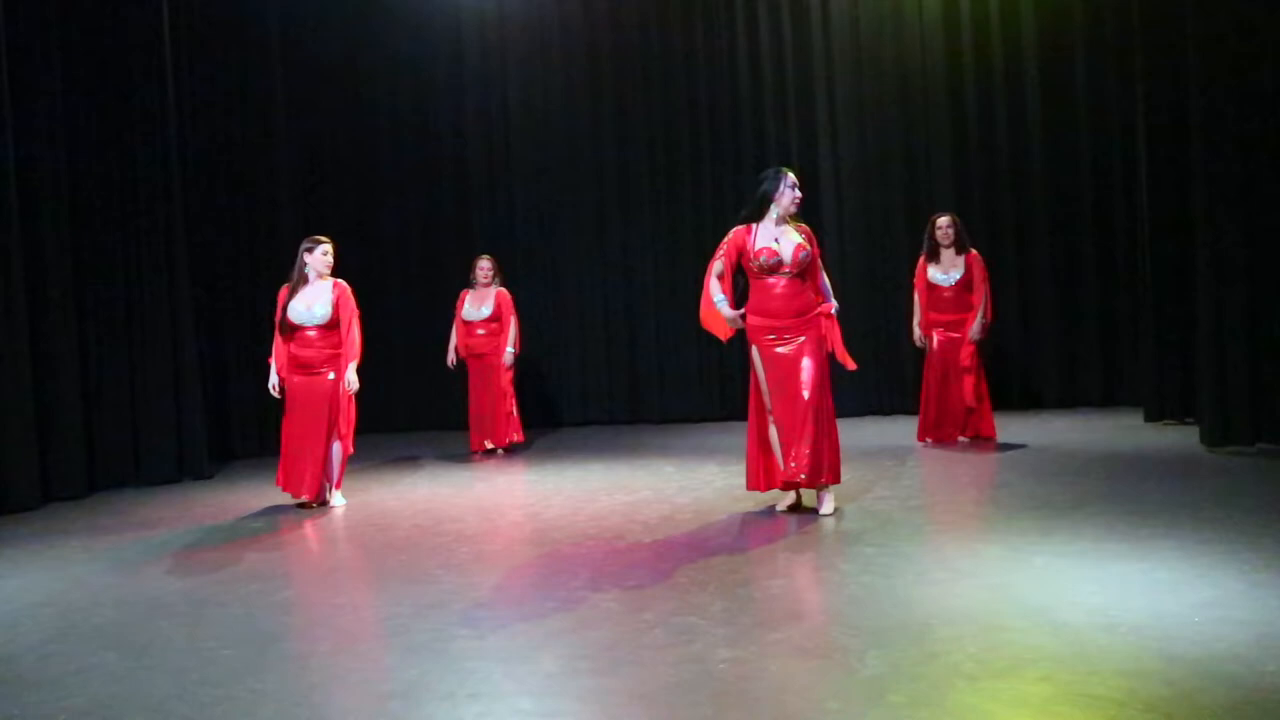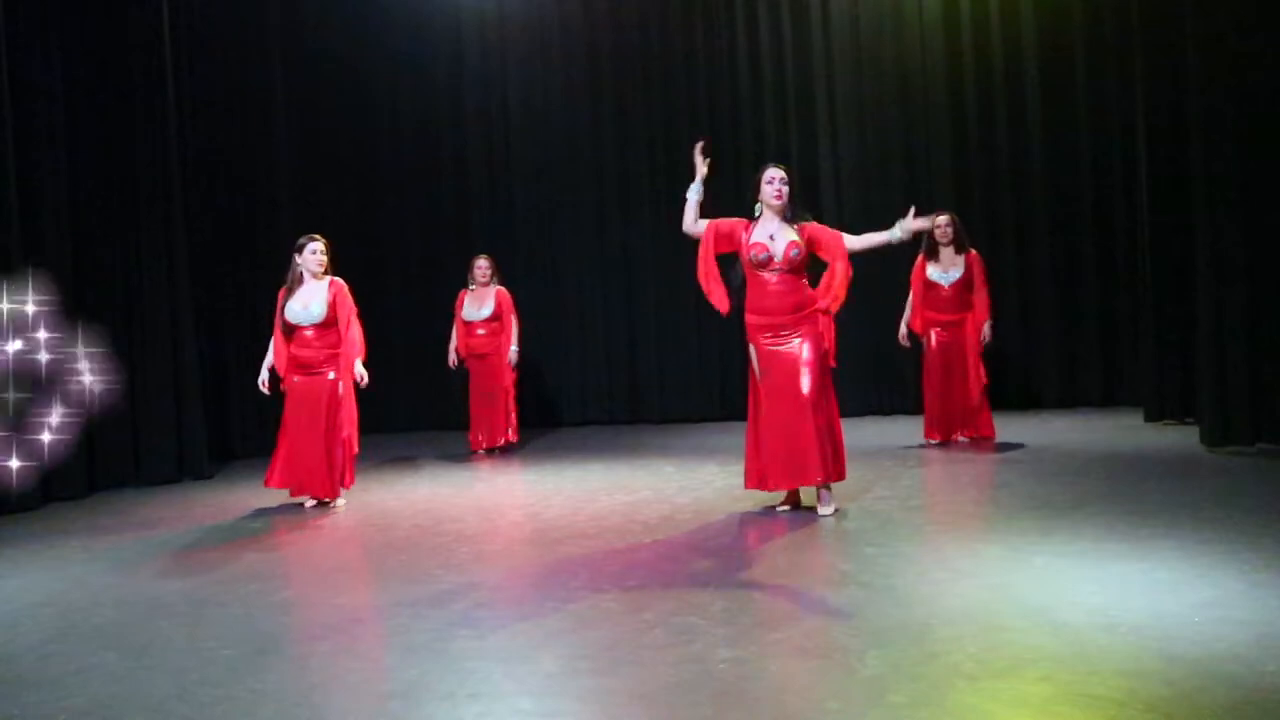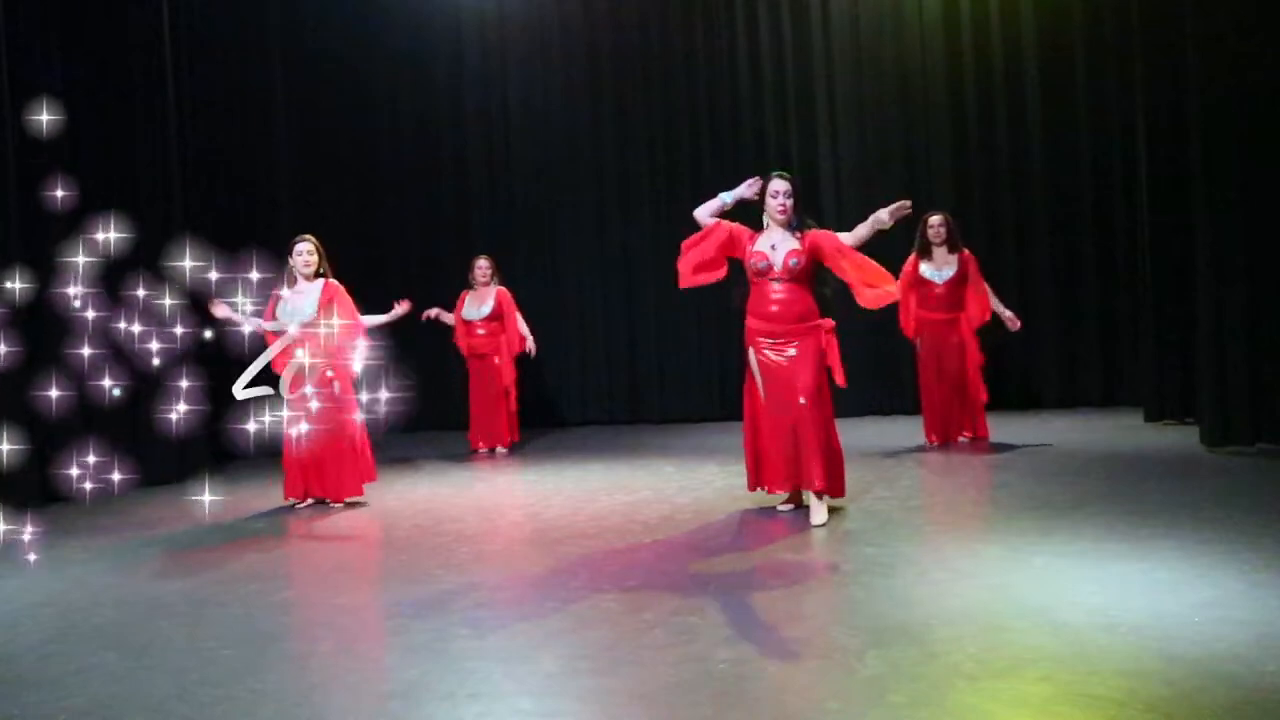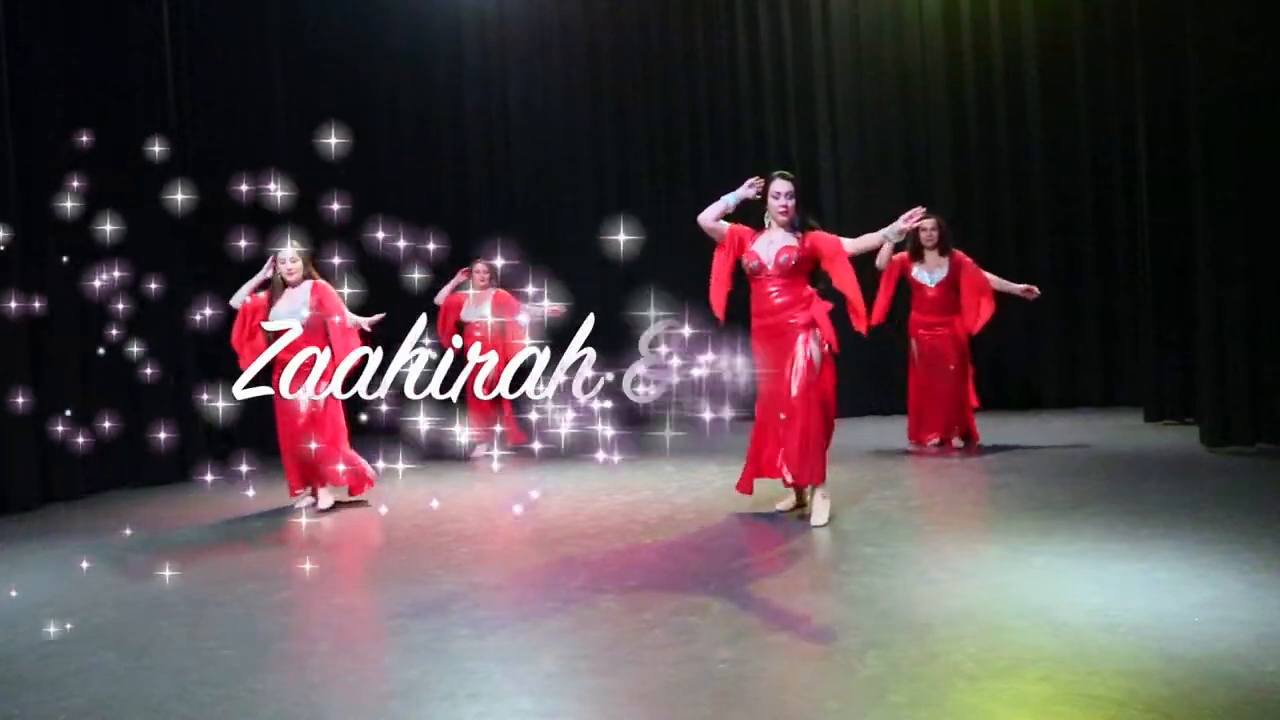
dt=0.3s
person 1, frame 1
left shoulder: (803, 233)
right shoulder: (741, 235)
left elbow: (819, 280)
right elbow: (714, 275)
left wrist: (831, 314)
right wrist: (724, 308)
left hip: (805, 329)
right hip: (764, 333)
left knee: (810, 403)
right knee: (773, 409)
left ankle: (822, 485)
right ankle: (790, 487)
person 1, frame 2
left shoulder: (805, 232)
right shoulder: (740, 230)
left elbow: (852, 243)
right elbow: (690, 227)
left wrist: (897, 232)
right wrist: (699, 182)
left hip: (803, 326)
right hip: (763, 331)
left knee: (810, 399)
right knee: (774, 405)
left ankle: (823, 483)
right ankle: (789, 485)
person 1, frame 3
left shoulder: (809, 239)
right shoulder: (744, 239)
left elbow: (851, 240)
right elbow: (700, 215)
left wrist: (878, 220)
right wrist: (737, 195)
left hip: (804, 336)
right hip: (762, 338)
left knee: (807, 410)
right knee: (770, 413)
left ankle: (819, 494)
right ankle: (791, 488)
person 1, frame 4
left shoulder: (809, 240)
right shoulder: (746, 238)
left elbow: (854, 246)
right elbow: (705, 220)
left wrist: (891, 231)
right wrist: (739, 195)
left hip: (804, 329)
right hip: (766, 335)
left knee: (804, 403)
right knee: (776, 410)
left ankle: (818, 490)
right ankle: (797, 488)
person 2, frame 1
left shoulder: (339, 289)
right shoulder: (287, 292)
left elbow: (350, 332)
right elbow: (280, 335)
left wrist: (351, 368)
right wrist: (274, 370)
left hip: (331, 371)
right hip: (298, 373)
left knee: (333, 429)
right knee: (302, 432)
left ankle: (334, 490)
right ankle: (312, 490)
person 2, frame 2
left shoulder: (336, 286)
right shoulder: (287, 292)
left elbow: (350, 329)
right elbow: (279, 334)
left wrist: (357, 363)
right wrist: (265, 367)
left hip: (332, 370)
right hip: (298, 373)
left knee: (335, 430)
right knee: (302, 431)
left ankle: (336, 490)
right ankle: (312, 489)
person 2, frame 3
left shoulder: (330, 288)
right shoulder: (282, 293)
left elbow: (354, 321)
right elbow: (270, 326)
left wrist: (387, 317)
right wrist: (233, 317)
left hip: (328, 370)
right hip: (296, 373)
left knee: (334, 429)
right knee: (300, 431)
left ankle: (338, 491)
right ankle: (310, 489)
person 2, frame 4
left shoulder: (319, 289)
right shoulder: (272, 297)
left elbow: (342, 318)
right elbow: (236, 304)
left wrist: (360, 320)
right wrist: (260, 278)
left hip: (316, 370)
right hip: (285, 373)
left knee: (314, 426)
right knee: (293, 432)
left ankle: (325, 485)
right ankle: (308, 488)
person 3, frame 1
left shoulder: (971, 257)
right shoulder: (926, 261)
left elbow: (981, 292)
right elbow: (919, 295)
left wrist: (979, 321)
right wrist: (916, 324)
left hip: (965, 326)
right hip: (936, 327)
left knee: (966, 377)
right knee: (937, 378)
left ankle: (967, 430)
right ankle: (938, 432)
person 3, frame 2
left shoulder: (970, 257)
right shoulder: (924, 259)
left elbow: (981, 292)
right elbow: (915, 294)
left wrist: (986, 321)
right wrist: (904, 323)
left hip: (964, 325)
right hip: (934, 326)
left knee: (965, 377)
right knee: (937, 377)
left ankle: (967, 430)
right ankle: (939, 431)
person 3, frame 3
left shoulder: (963, 257)
right shoulder: (917, 259)
left elbow: (980, 288)
right elbow: (901, 286)
left wrist: (1003, 311)
left hip: (957, 325)
right hip: (927, 327)
left knee: (961, 377)
right knee: (933, 380)
left ankle: (966, 429)
right ankle: (938, 434)
person 3, frame 4
left shoulder: (955, 258)
right shoulder: (907, 260)
left elbow: (983, 278)
right elbow: (881, 264)
left wrist: (1017, 288)
left hip: (950, 327)
right hip: (922, 329)
left knee: (953, 377)
right knee: (925, 380)
left ankle: (956, 431)
right ankle: (932, 433)
person 4, frame 1
left shoulder: (501, 294)
right shoulder: (465, 296)
left elbow: (511, 322)
right elbow: (457, 324)
left wrist: (510, 349)
right wrist: (451, 348)
left hip: (496, 352)
right hip: (474, 354)
left knee: (499, 395)
right knee: (478, 398)
left ankle: (501, 442)
right ankle: (482, 443)
person 4, frame 2
left shoulder: (500, 293)
right shoulder: (464, 296)
left elbow: (511, 321)
right elbow: (457, 325)
left wrist: (513, 348)
right wrist: (452, 349)
left hip: (497, 352)
right hip: (474, 354)
left knee: (499, 395)
right knee: (479, 397)
left ankle: (501, 441)
right ankle: (482, 442)
person 4, frame 3
left shoulder: (500, 293)
right shoulder: (465, 296)
left elbow: (515, 316)
right elbow: (456, 320)
left wrist: (528, 337)
right wrist: (438, 312)
left hip: (497, 352)
right hip: (475, 354)
left knee: (500, 394)
right knee: (479, 397)
left ankle: (502, 441)
right ankle: (483, 441)
person 4, frame 4
left shoulder: (498, 295)
right shoulder: (463, 297)
left elbow: (519, 309)
right elbow: (439, 301)
left wrist: (545, 310)
right wrist: (456, 281)
left hip: (493, 352)
left knee: (484, 392)
right knee: (477, 394)
left ankle: (485, 440)
right ankle: (484, 437)
